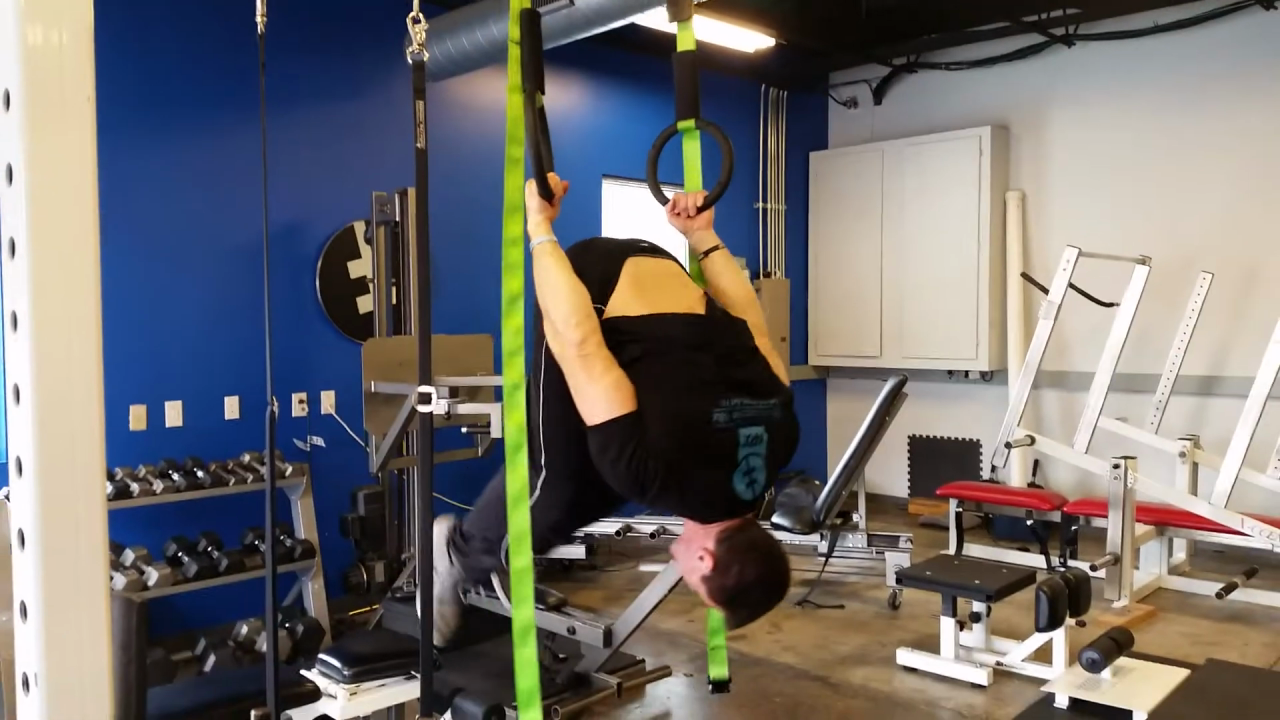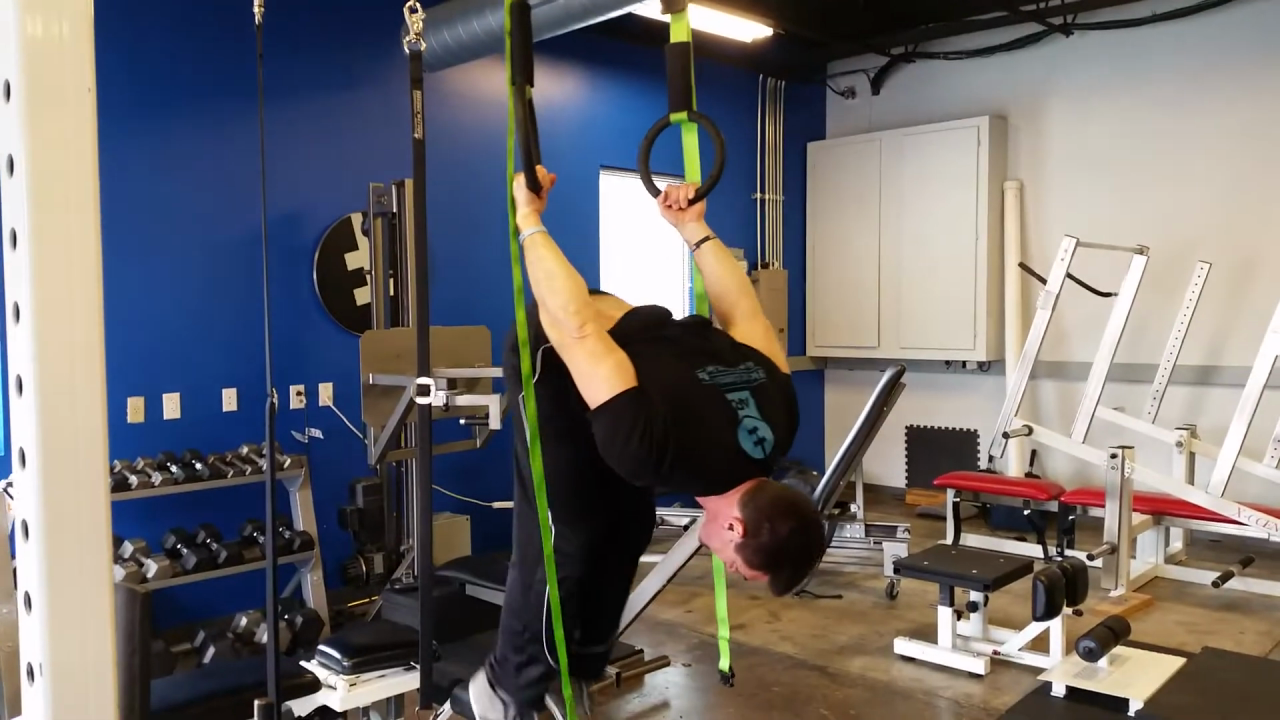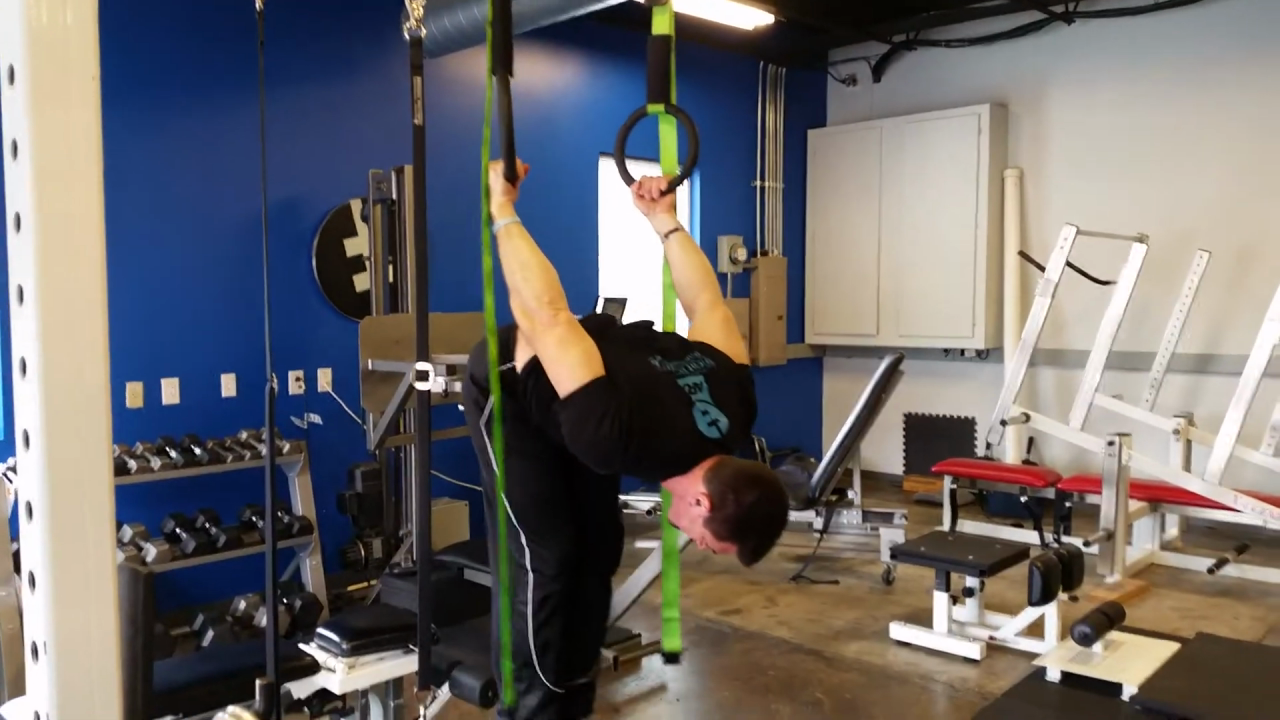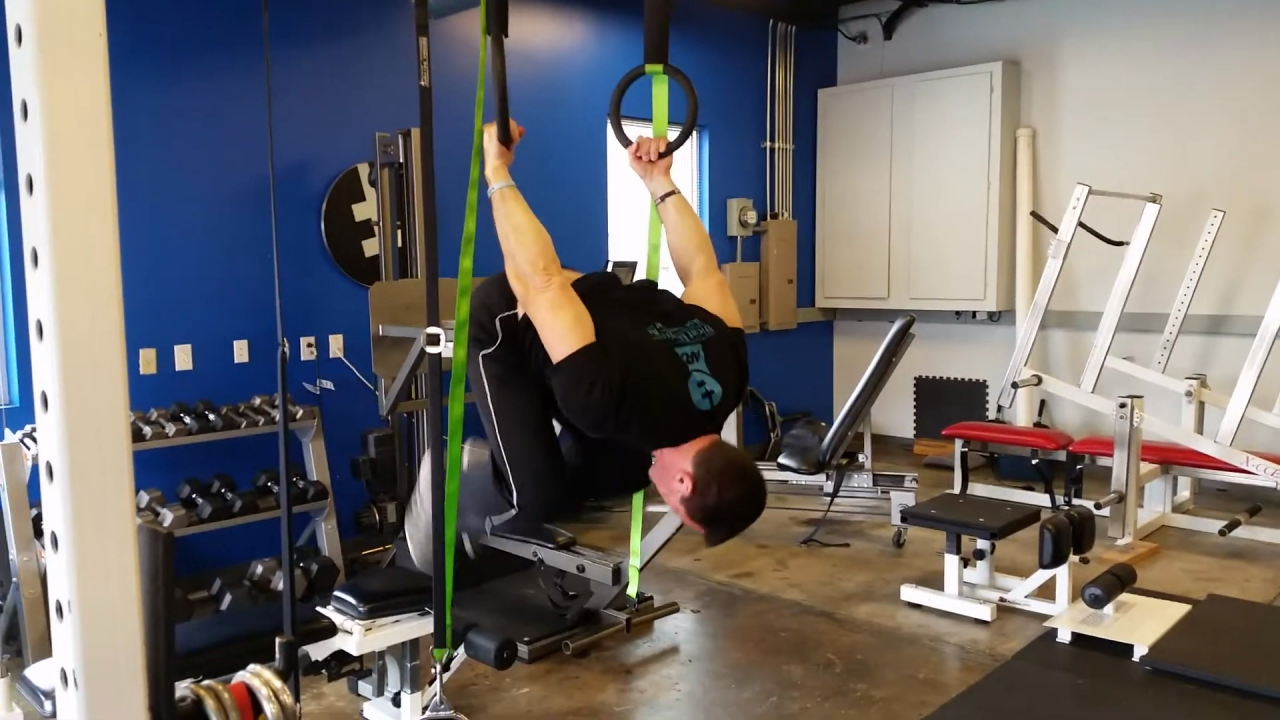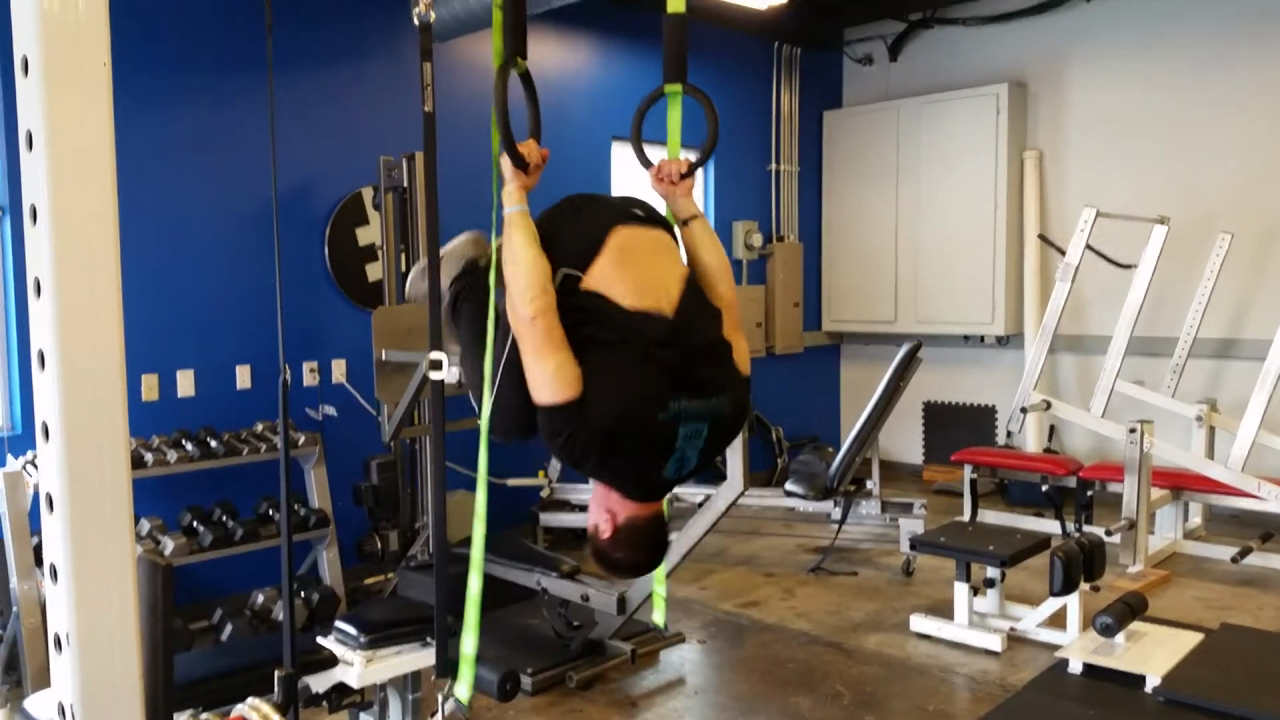
dt=0.5s
person 1, frame 1
left shoulder: (775, 441)
right shoulder: (653, 471)
left elbow: (750, 322)
right elbow: (580, 348)
left wrist: (703, 239)
right wrist: (540, 227)
right hip: (599, 288)
left knee: (605, 487)
right knee: (556, 481)
left ankle: (493, 560)
right ankle: (460, 553)
person 1, frame 2
left shoulder: (775, 420)
right shoulder: (657, 446)
left elbow: (744, 316)
right elbow: (575, 333)
left wrist: (695, 230)
right wrist: (530, 221)
left hip: (620, 330)
right hip: (553, 356)
left knee: (628, 527)
right knee: (566, 536)
left ankle: (576, 669)
person 1, frame 3
left shoulder: (732, 409)
right shoulder: (619, 431)
left elbow: (707, 307)
right elbow: (544, 320)
left wrist: (665, 222)
right wrist: (503, 211)
left hip: (561, 384)
right hip: (509, 383)
left knee: (597, 549)
right knee: (542, 558)
person 1, frame 4
left shoulder: (727, 376)
right shoulder: (610, 399)
left elbow: (703, 273)
right elbow: (539, 283)
left wrist: (659, 184)
right wrist: (499, 173)
right hip: (504, 318)
left knee: (626, 469)
right knee: (539, 492)
right ankle: (460, 496)
person 1, frame 5
right shoulder: (589, 438)
left elbow: (723, 303)
right elbow: (534, 320)
left wrist: (683, 205)
right wrist: (515, 195)
right hip: (573, 245)
right knee: (508, 418)
right ankle: (466, 269)
